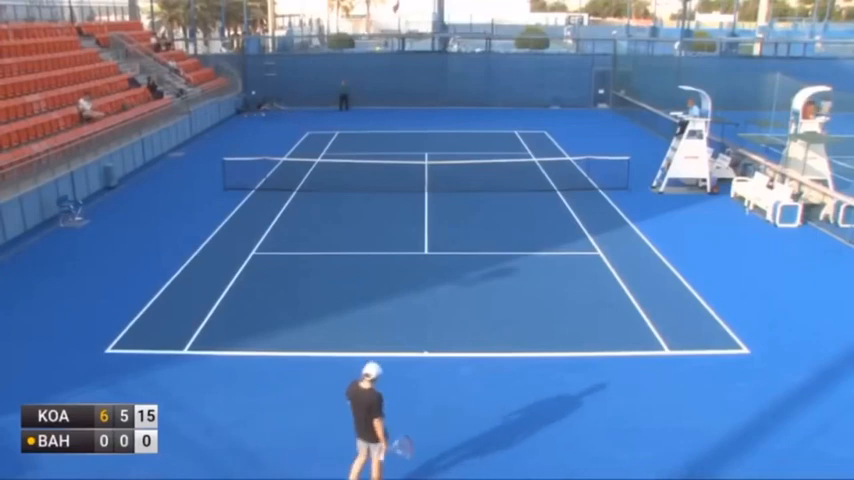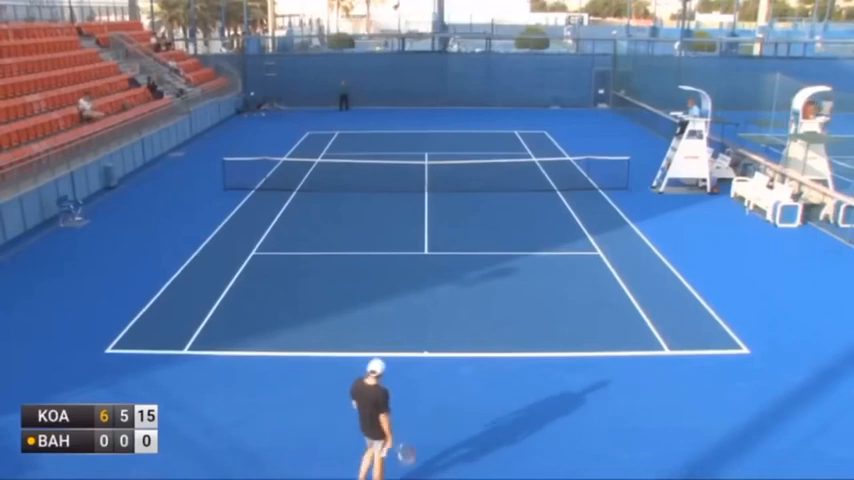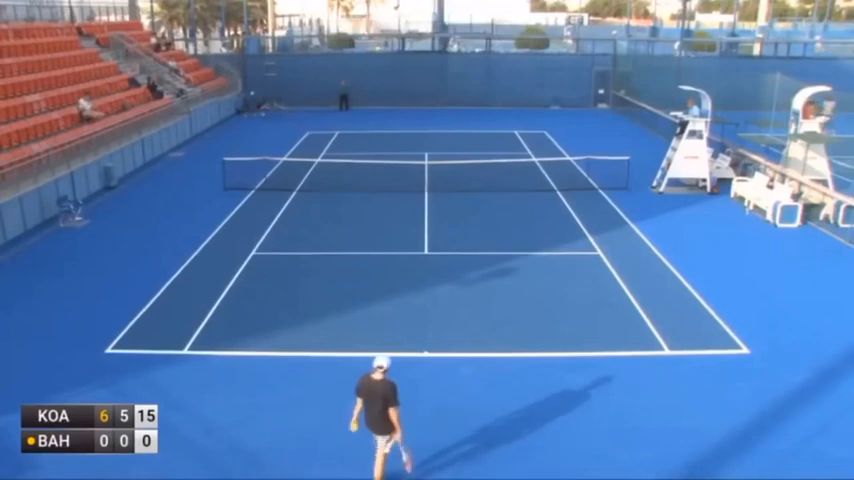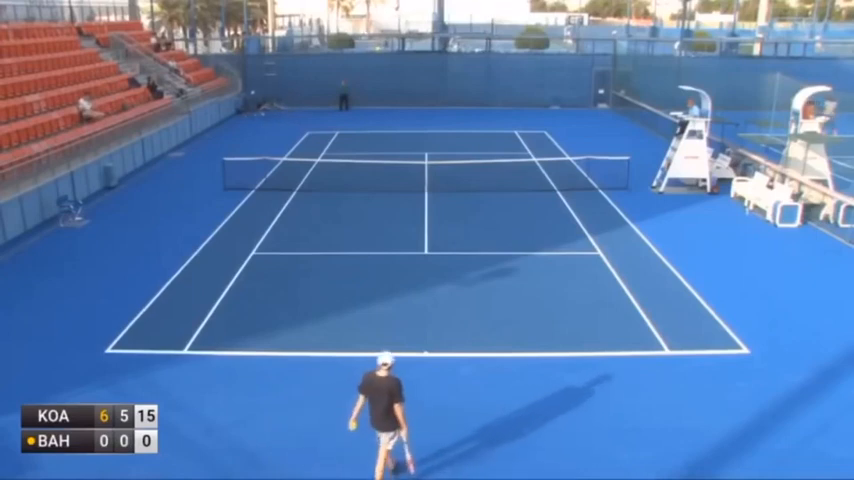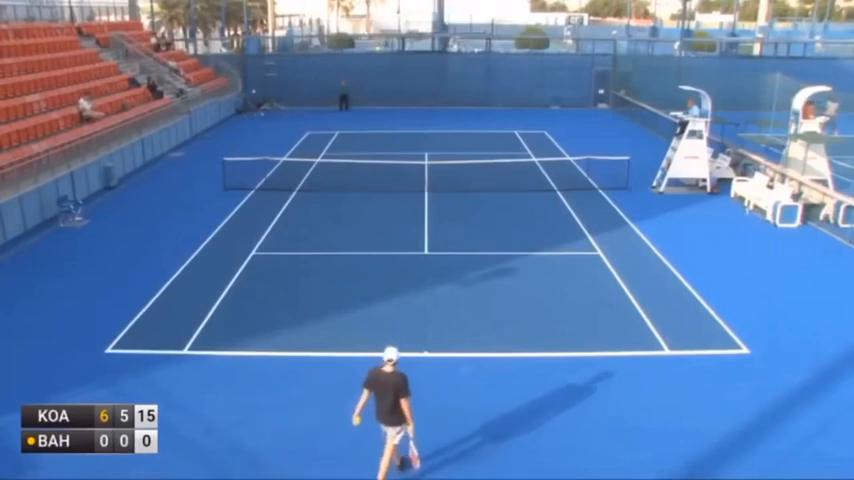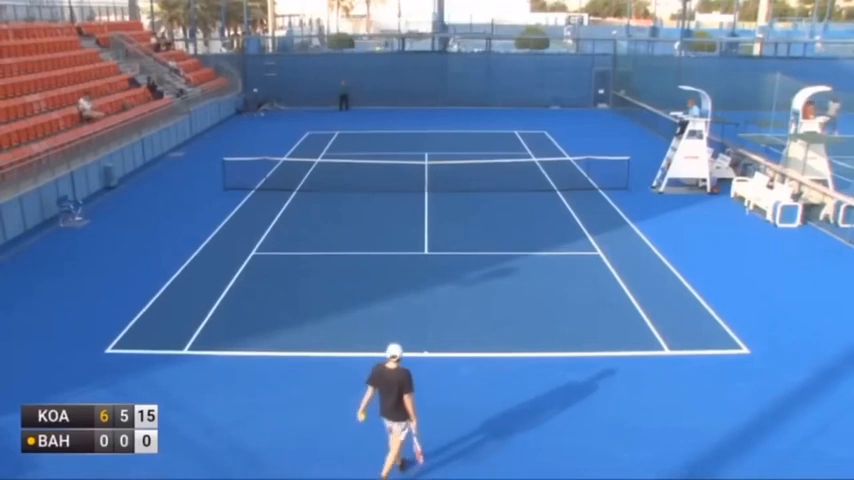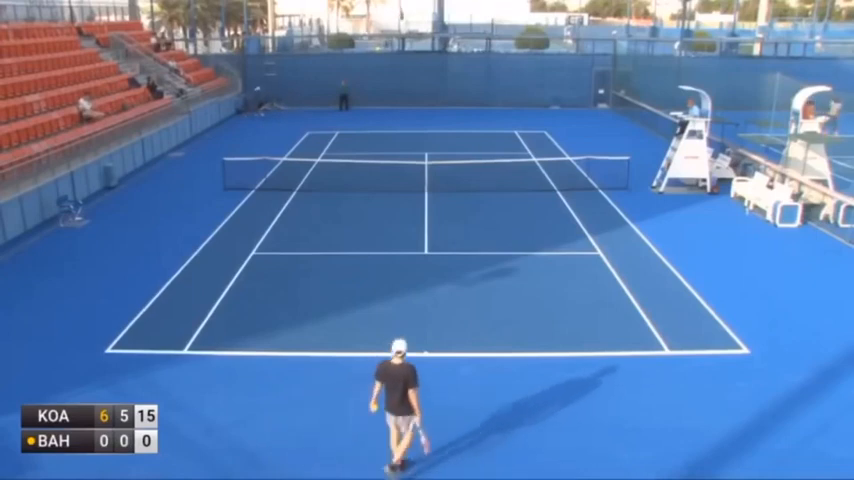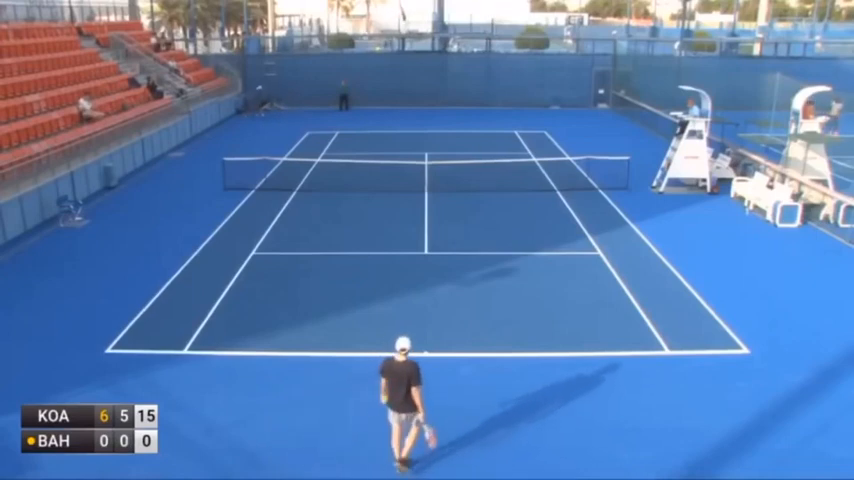
dt=0.1s
person 1, frame 1
left shoulder: (352, 387)
right shoulder: (375, 397)
right elbow: (377, 421)
right wrist: (383, 441)
left hip: (360, 431)
right hip: (374, 435)
left knee: (361, 458)
right knee: (377, 462)
person 1, frame 2
left shoulder: (357, 384)
right shoulder: (381, 392)
right elbow: (384, 416)
right wrist: (389, 437)
left hip: (365, 427)
right hip: (379, 432)
left knee: (371, 451)
right knee: (378, 460)
person 1, frame 3
left shoulder: (364, 380)
right shoulder: (389, 386)
left elbow: (359, 401)
right elbow: (393, 411)
left wrist: (355, 418)
right wrist: (398, 430)
left hip: (370, 423)
right hip: (385, 427)
left knee: (380, 449)
right knee: (381, 456)
person 1, frame 4
left shoulder: (368, 377)
right shoulder: (395, 382)
left elbow: (361, 398)
right elbow: (398, 407)
left wrist: (354, 416)
right wrist: (404, 427)
left hip: (375, 420)
right hip: (390, 424)
left knee: (384, 446)
right knee: (383, 454)
left ankle: (392, 467)
person 1, frame 5
left shoulder: (373, 373)
right shoulder: (401, 378)
left elbow: (366, 394)
right elbow: (405, 402)
left wrist: (357, 412)
right wrist: (411, 422)
left hip: (381, 416)
right hip: (396, 419)
left knee: (391, 441)
right knee: (389, 450)
left ankle: (398, 462)
person 1, frame 6
left shoulder: (377, 370)
right shoulder: (404, 374)
left elbow: (370, 390)
right elbow: (408, 398)
left wrist: (362, 408)
right wrist: (414, 418)
left hip: (385, 412)
right hip: (400, 415)
left knee: (392, 438)
right knee: (397, 445)
left ankle: (399, 463)
person 1, frame 7
left shoulder: (383, 366)
right shoulder: (409, 369)
left elbow: (378, 385)
right elbow: (412, 393)
left wrist: (373, 400)
right wrist: (418, 412)
left hip: (390, 407)
right hip: (406, 410)
left knee: (394, 432)
right knee: (408, 437)
left ankle: (398, 462)
right ankle: (393, 464)
person 1, frame 8
left shoulder: (387, 363)
right shoulder: (413, 367)
left elbow: (384, 381)
right elbow: (415, 390)
left wrist: (384, 394)
right wrist: (421, 410)
left hip: (393, 404)
right hip: (409, 407)
left knee: (396, 431)
right knee: (415, 429)
left ankle: (399, 459)
right ankle: (402, 459)
